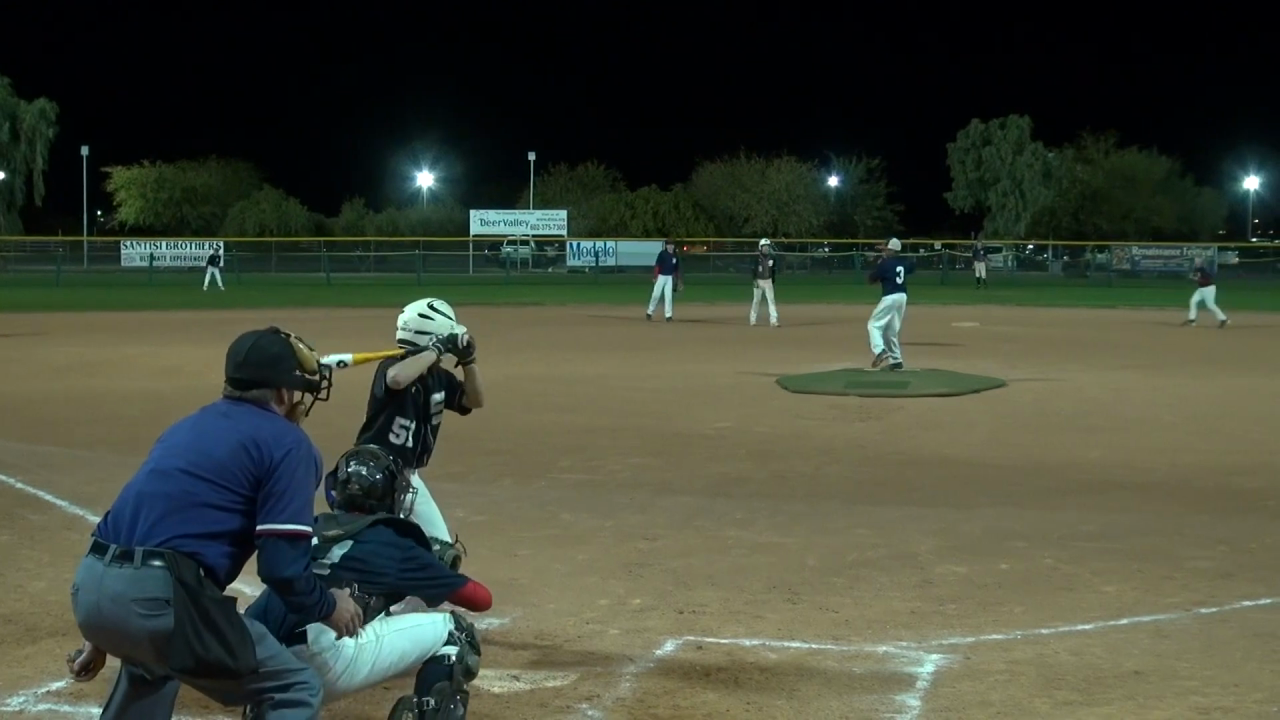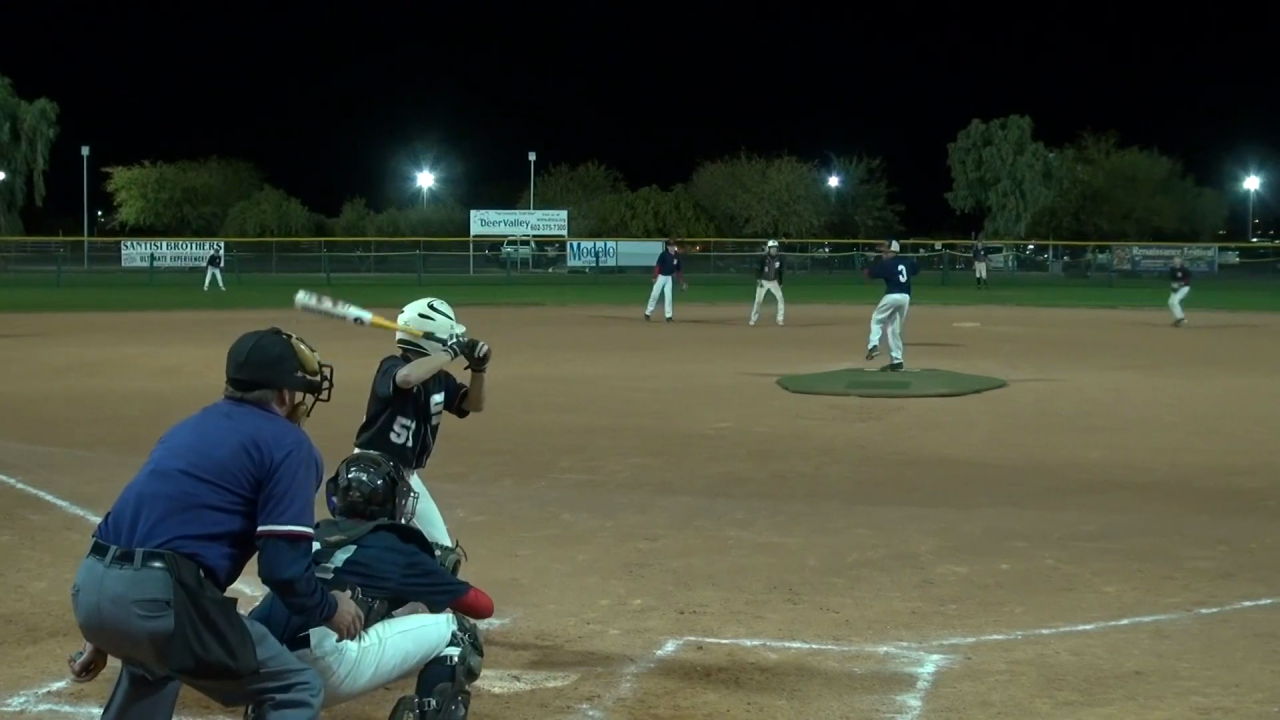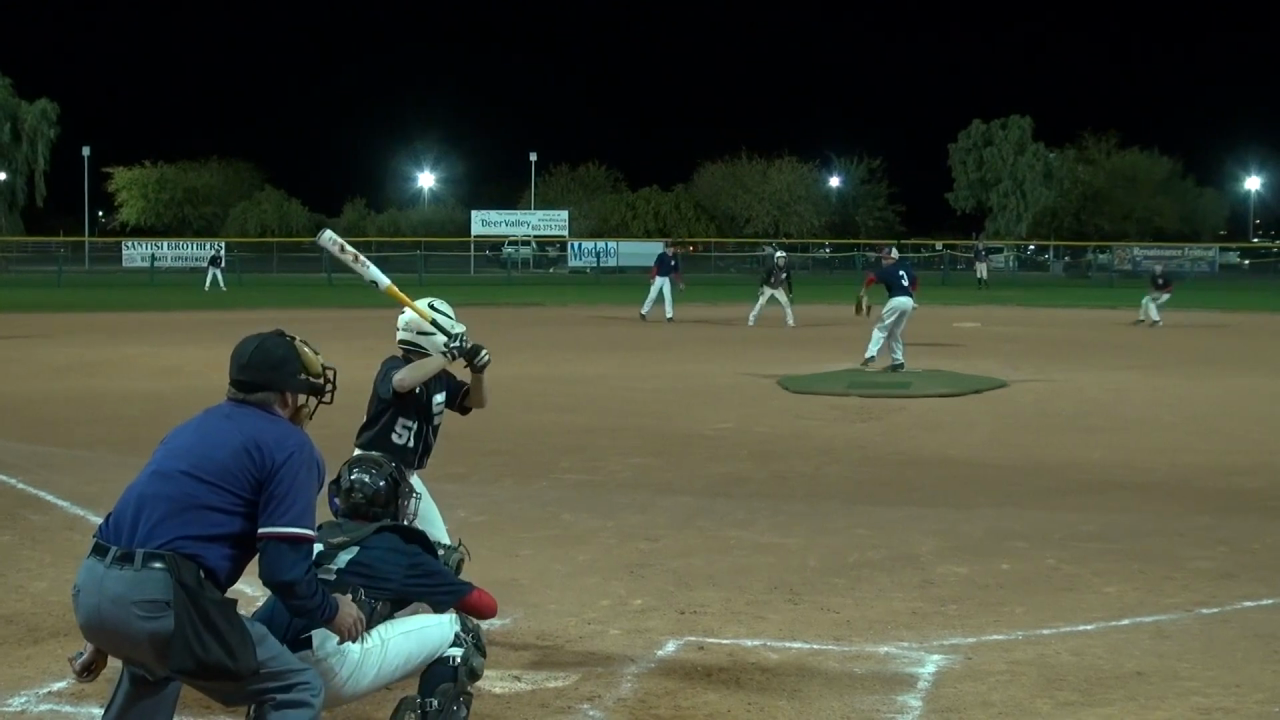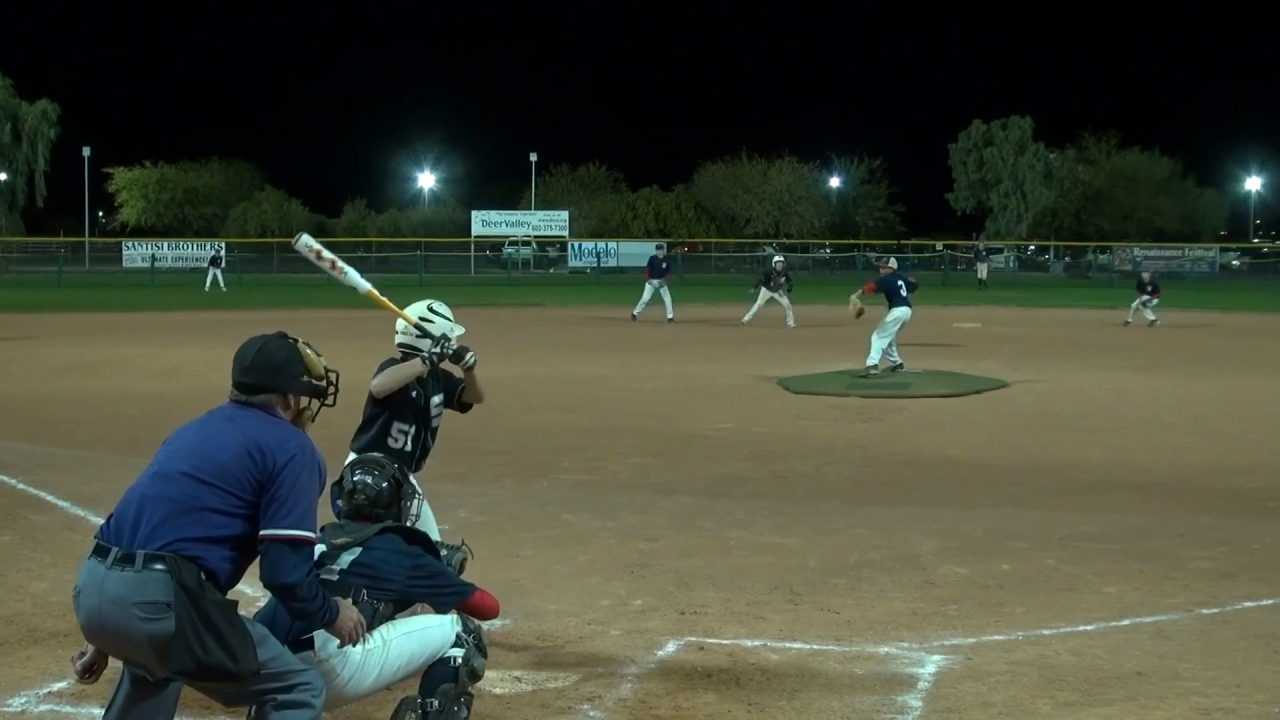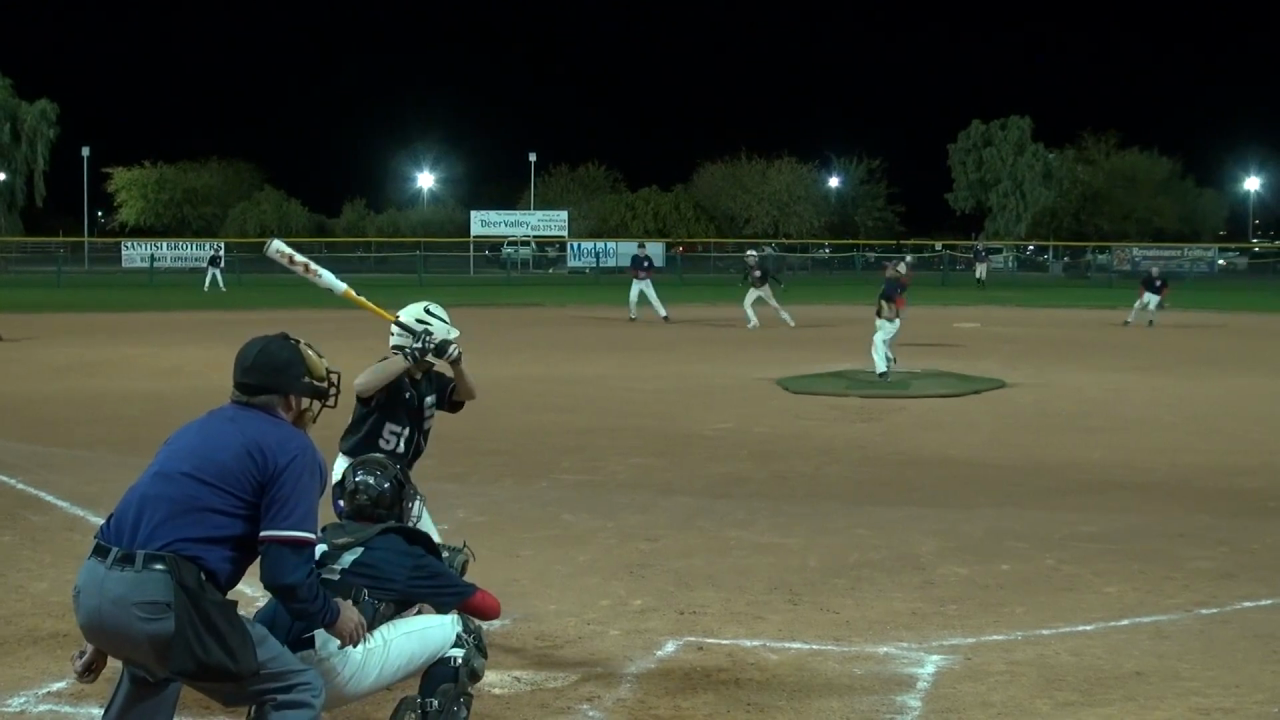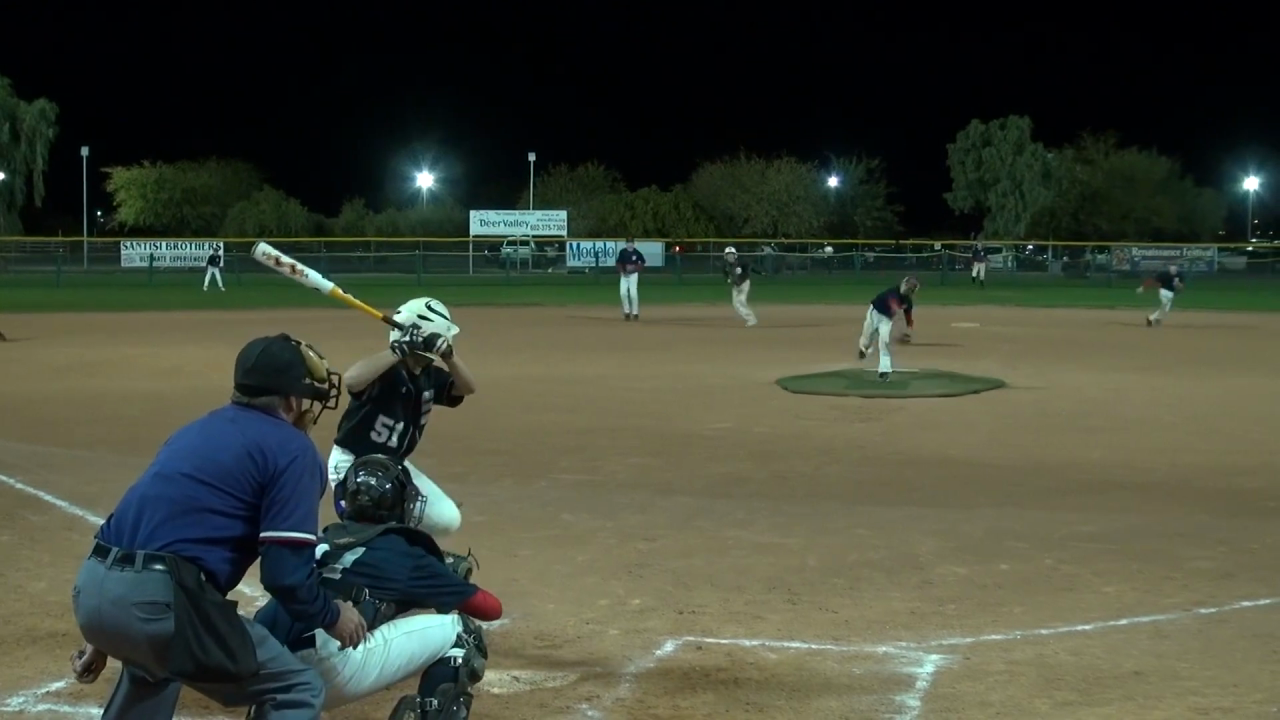
dt=0.2s
person 1, frame 1
left shoulder: (191, 424)
right shoulder: (287, 442)
right elbow: (282, 566)
right wrist: (328, 607)
left hip: (90, 585)
right hip: (157, 596)
left knee: (150, 661)
person 1, frame 2
left shoulder: (193, 425)
right shoulder: (288, 443)
right elbow: (283, 567)
right wrist: (328, 609)
left hip: (91, 586)
right hip: (157, 598)
left knee: (151, 660)
person 1, frame 3
left shoulder: (196, 426)
right shoulder: (289, 445)
right elbow: (284, 569)
right wrist: (330, 611)
left hip: (92, 587)
right hip: (157, 599)
left knee: (151, 660)
person 1, frame 4
left shoulder: (198, 427)
right shoulder: (291, 447)
right elbow: (285, 571)
right wrist: (330, 614)
left hip: (93, 588)
right hip: (158, 600)
left knee: (152, 661)
person 1, frame 5
left shoulder: (199, 427)
right shoulder: (292, 448)
right elbow: (285, 572)
right wrist: (331, 614)
left hip: (93, 587)
right hip: (158, 600)
left knee: (152, 661)
person 1, frame 6
left shoulder: (200, 428)
right shoulder: (293, 449)
right elbow: (285, 573)
right wrist: (332, 616)
left hip: (92, 587)
right hip: (157, 601)
left knee: (152, 658)
person 2, frame 1
left shoulder: (313, 532)
right shoulder: (394, 543)
right elbow: (481, 599)
right wrist: (442, 574)
right hip: (322, 662)
right knee: (454, 634)
person 2, frame 2
left shoulder: (315, 538)
right shoulder: (396, 548)
right elbow: (483, 606)
right wrist: (441, 578)
right hip: (325, 667)
right knee: (457, 634)
person 2, frame 3
left shoulder: (318, 540)
right shoulder: (399, 549)
right elbow: (486, 607)
right wrist: (443, 579)
right hip: (327, 669)
right knee: (460, 633)
person 2, frame 4
left shoulder: (320, 542)
right shoulder: (401, 550)
right elbow: (488, 607)
right wrist: (447, 580)
right hip: (329, 670)
right knee: (461, 632)
person 2, frame 5
left shoulder: (323, 542)
right shoulder: (402, 551)
right elbow: (489, 608)
right wrist: (450, 581)
right hip: (330, 668)
right knee: (462, 632)
person 2, frame 6
left shoulder: (325, 543)
right shoulder: (403, 552)
right elbow: (491, 608)
right wrist: (455, 587)
right hip: (330, 668)
right knee: (462, 633)
person 3, frame 1
left shoulder: (438, 376)
right shoulder: (392, 367)
left elbow: (475, 401)
right elbow: (397, 380)
left wrist: (467, 360)
right wrist: (437, 350)
left hip: (409, 477)
left knee: (442, 550)
person 3, frame 2
left shoulder: (437, 377)
right shoulder: (393, 366)
left elbow: (474, 404)
right elbow: (408, 378)
left wrist: (478, 367)
right wrist: (451, 351)
left hip: (408, 476)
left knee: (442, 550)
person 3, frame 3
left shoulder: (440, 377)
right shoulder: (395, 367)
left elbow: (477, 401)
right elbow: (403, 382)
left wrist: (478, 369)
right wrist: (450, 354)
left hip: (408, 476)
left knee: (440, 548)
person 3, frame 4
left shoulder: (439, 379)
right shoulder: (395, 371)
left elbow: (475, 397)
right elbow: (378, 388)
left wrist: (468, 368)
right wrist: (429, 358)
person 3, frame 5
left shoulder: (430, 381)
right shoulder: (389, 374)
left elbow: (468, 393)
right elbow: (362, 386)
left wrist: (455, 361)
right wrist: (410, 354)
person 3, frame 6
left shoulder: (430, 375)
right shoulder: (387, 368)
left elbow: (467, 388)
right elbow: (351, 381)
left wrist: (448, 355)
right wrist: (399, 350)
right hip: (352, 465)
left knee: (447, 520)
